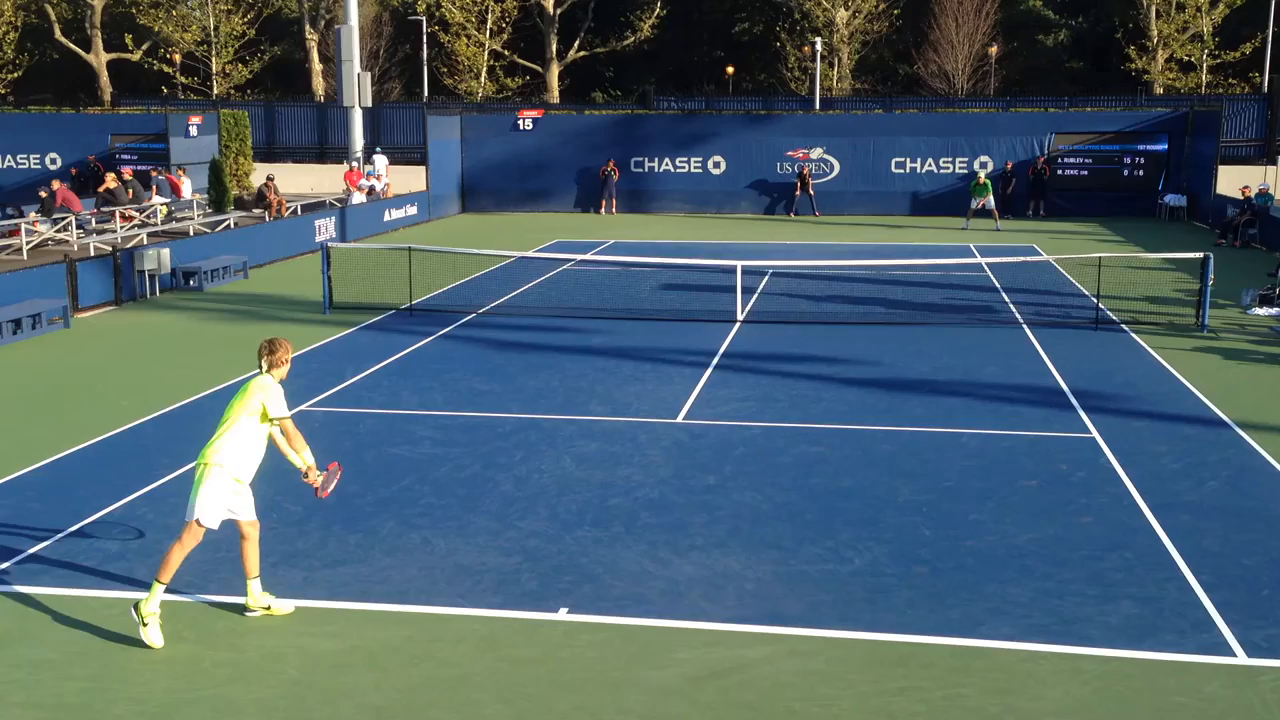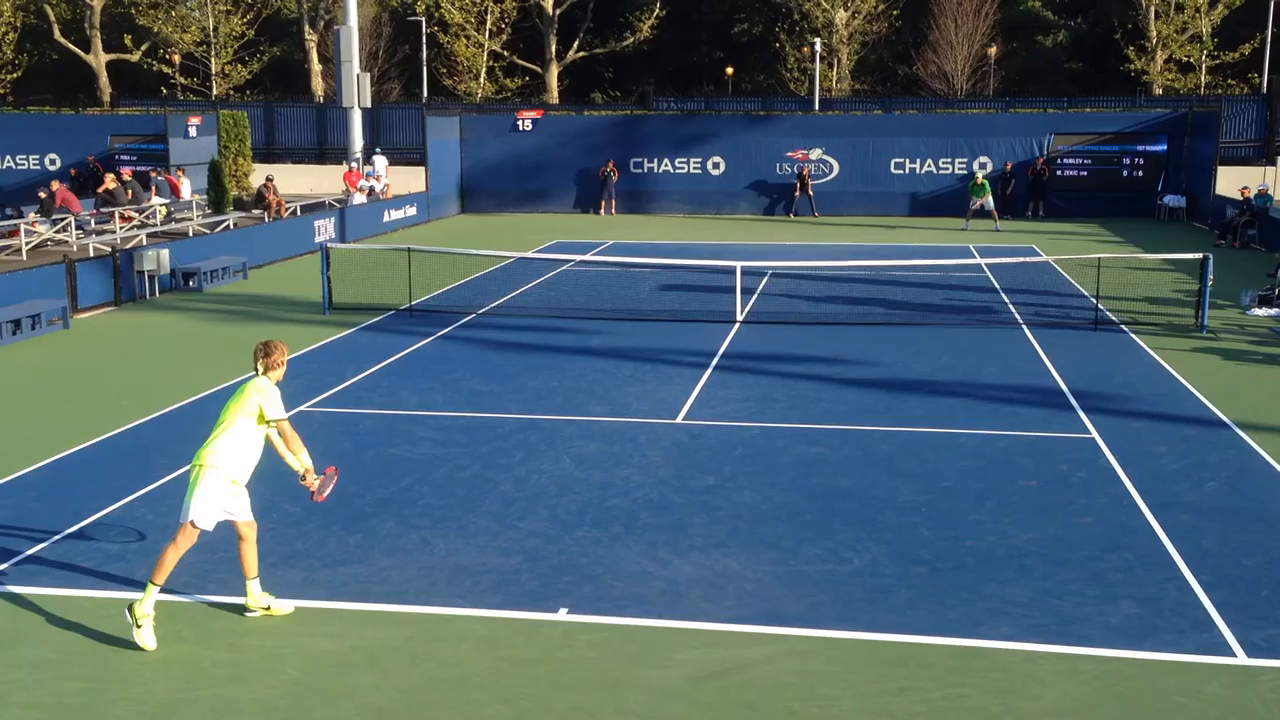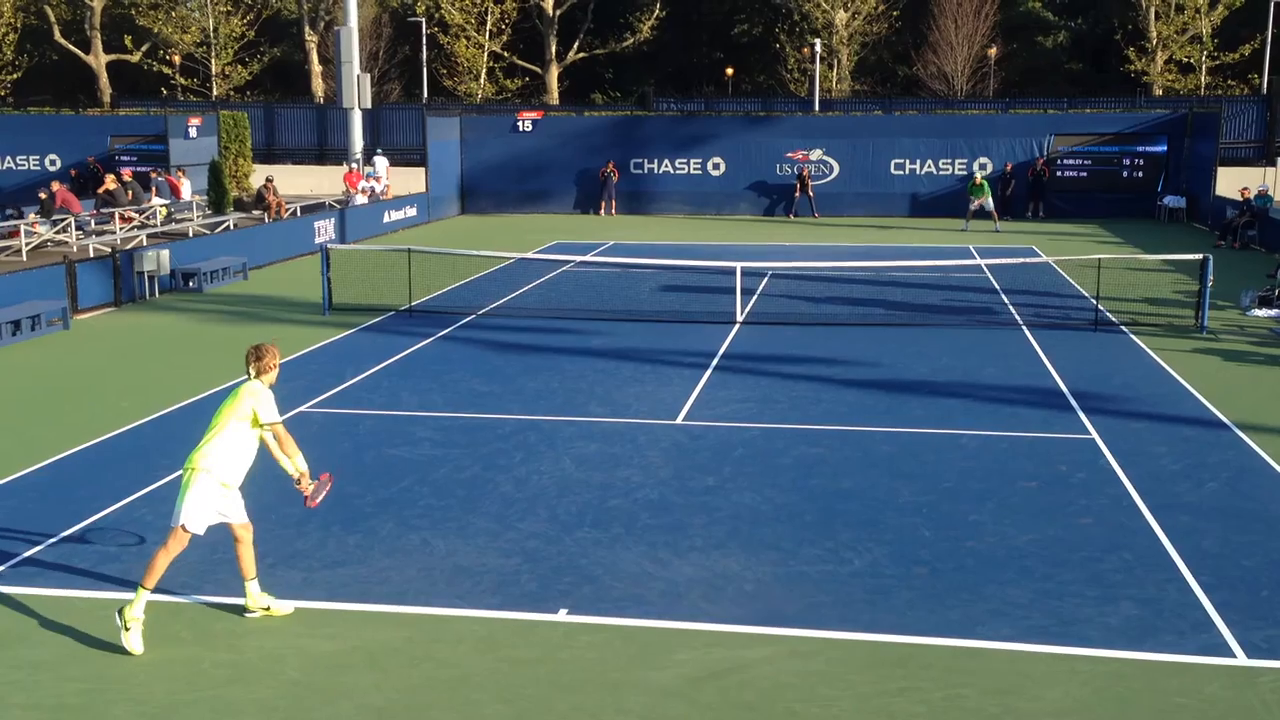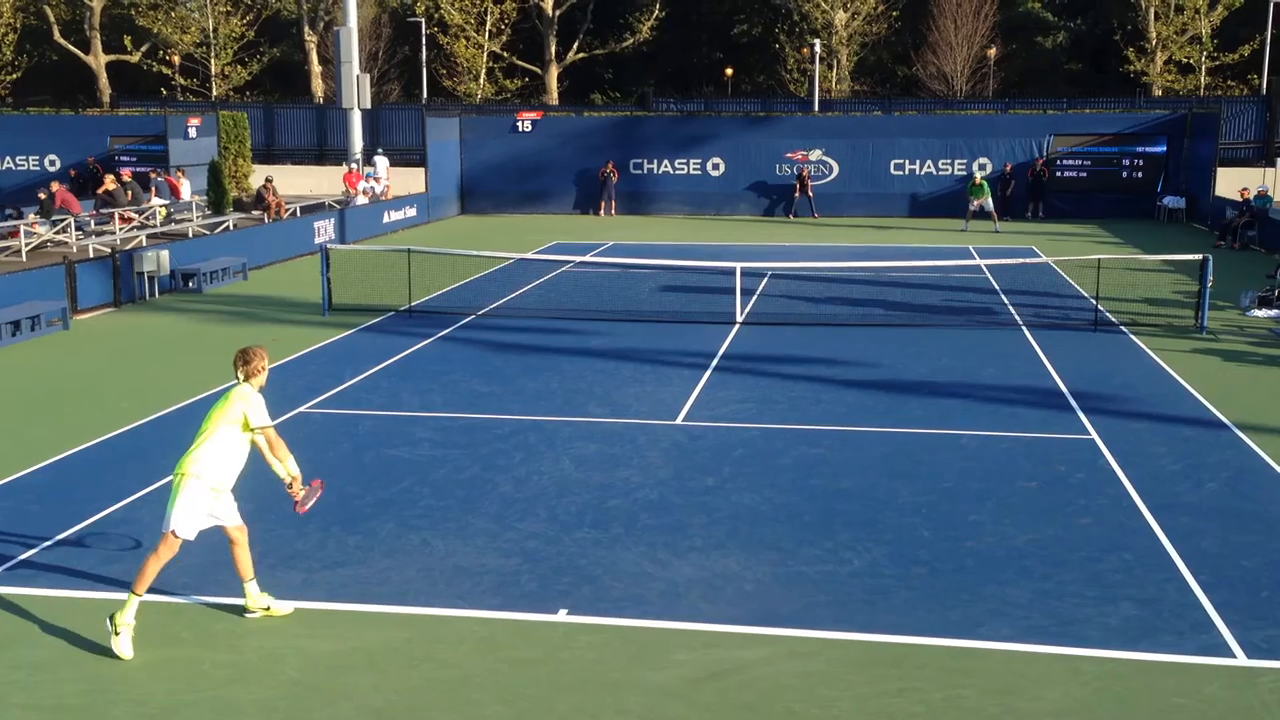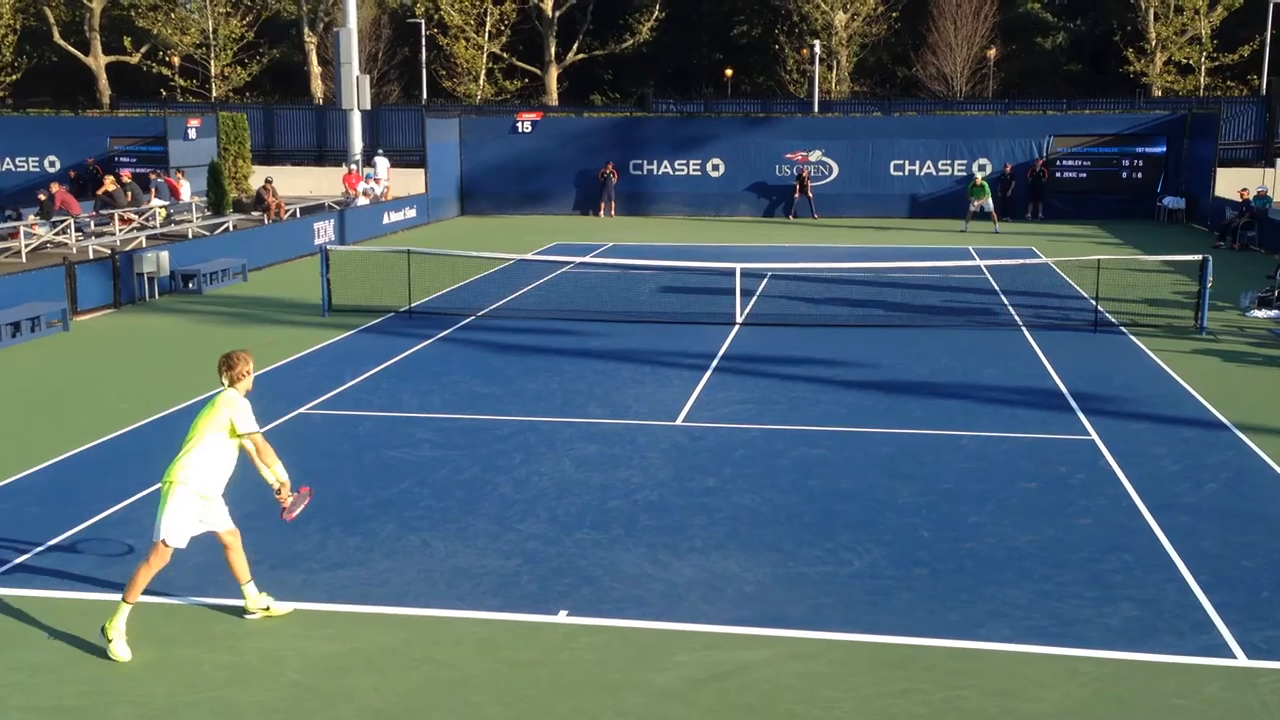
dt=0.1s
person 1, frame 1
left shoulder: (260, 387)
right shoulder: (268, 386)
left elbow: (279, 437)
right elbow: (291, 432)
left wrist: (305, 467)
right wrist: (311, 463)
left hip: (235, 474)
right hip: (219, 469)
left knee: (251, 528)
right knee: (192, 534)
left ankle: (256, 598)
right ankle: (149, 606)
person 1, frame 2
left shoulder: (255, 389)
right shoulder: (265, 389)
left elbow: (276, 439)
right elbow: (288, 434)
left wrist: (301, 470)
right wrist: (308, 465)
left hip: (231, 475)
right hip: (215, 471)
left knee: (248, 529)
right knee: (186, 536)
left ankle: (255, 598)
right ankle: (143, 607)
person 1, frame 3
left shoulder: (251, 393)
right shoulder: (259, 393)
left elbow: (271, 441)
right elbow: (283, 437)
left wrist: (297, 475)
right wrist: (304, 469)
left hip: (224, 479)
right hip: (206, 474)
left knee: (244, 531)
right knee: (177, 540)
left ankle: (256, 600)
right ankle: (133, 612)
person 1, frame 4
left shoulder: (241, 397)
right shoulder: (249, 397)
left elbow: (263, 445)
right elbow: (275, 441)
left wrist: (288, 479)
right wrist: (296, 473)
left hip: (215, 483)
right hip: (197, 479)
left knee: (239, 533)
right knee: (168, 546)
left ankle: (255, 600)
right ankle: (124, 618)
person 1, frame 5
left shoulder: (225, 402)
right shoulder: (236, 403)
left elbow: (252, 451)
right elbow: (262, 447)
left wrist: (275, 484)
right wrist: (284, 479)
left hip: (205, 490)
right hip: (185, 487)
left knee: (232, 537)
right knee: (159, 555)
left ankle: (255, 601)
right ankle: (115, 626)
